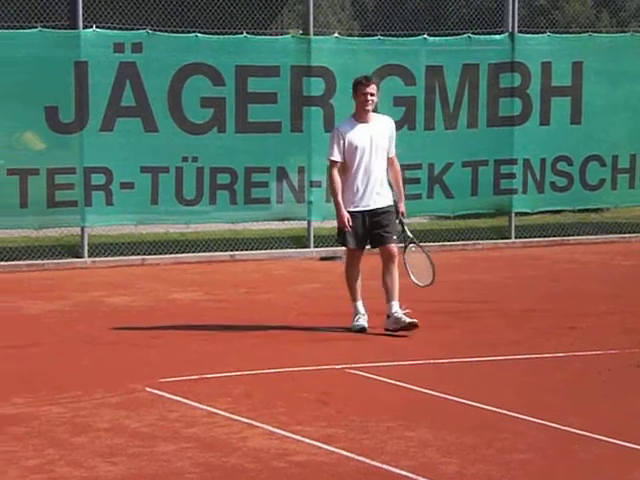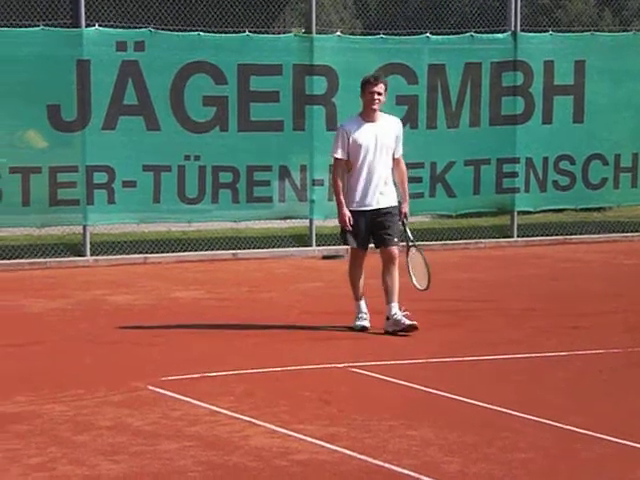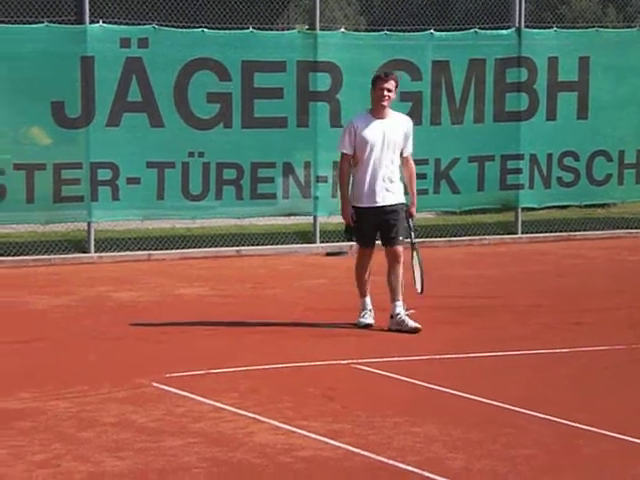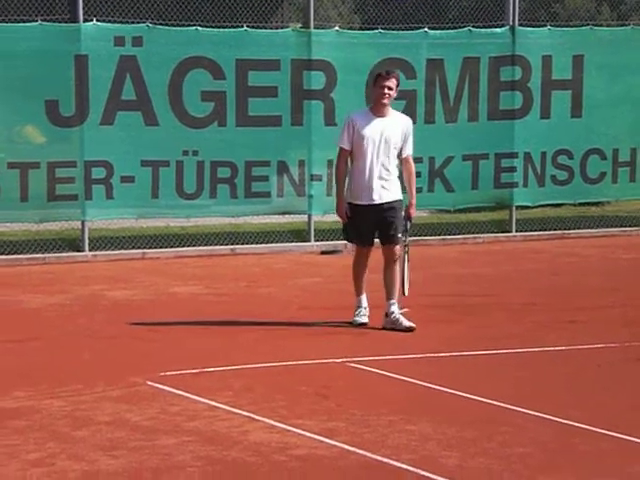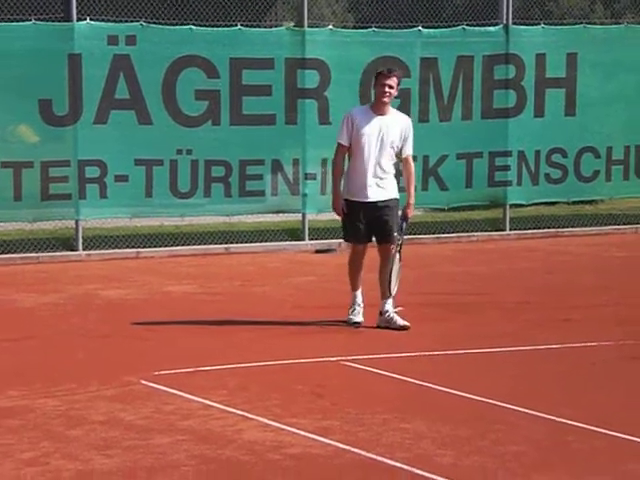
dt=0.1s
person 1, frame 1
left shoulder: (387, 124)
right shoulder: (342, 130)
left elbow: (392, 163)
right elbow: (334, 171)
left wrist: (401, 199)
right wrist: (339, 208)
left hip: (383, 203)
right hip: (354, 207)
left knee: (391, 254)
right knee: (353, 257)
left ankle: (393, 314)
right ankle: (359, 312)
person 1, frame 2
left shoulder: (394, 125)
right shoulder: (347, 128)
left elbow: (398, 164)
right elbow: (338, 170)
left wrist: (405, 200)
right wrist: (341, 207)
left hip: (387, 204)
right hip: (356, 205)
left knee: (391, 256)
right knee: (357, 257)
left ankle: (393, 316)
right ankle: (361, 311)
person 1, frame 3
left shoulder: (404, 123)
right shoulder: (356, 124)
left elbow: (407, 163)
right elbow: (345, 165)
left wrist: (413, 200)
right wrist: (345, 203)
left hip: (394, 201)
right hip: (362, 202)
left knee: (396, 255)
right knee: (364, 255)
left ankle: (397, 314)
right ankle: (366, 308)
person 1, frame 4
left shoulder: (404, 122)
right shoulder: (355, 120)
left elbow: (407, 162)
right elbow: (342, 160)
left wrist: (412, 200)
right wrist: (340, 197)
left hip: (391, 199)
right hip: (358, 200)
left knee: (393, 254)
right knee: (362, 254)
left ankle: (392, 313)
right ankle: (361, 305)
person 1, frame 5
left shoulder: (403, 122)
right shoulder: (354, 116)
left elbow: (407, 162)
right elbow: (339, 156)
left wrist: (411, 200)
right wrist: (336, 193)
left hip: (387, 198)
right hip: (355, 197)
left knee: (388, 252)
right knee: (357, 252)
left ankle: (386, 311)
right ankle: (356, 302)
